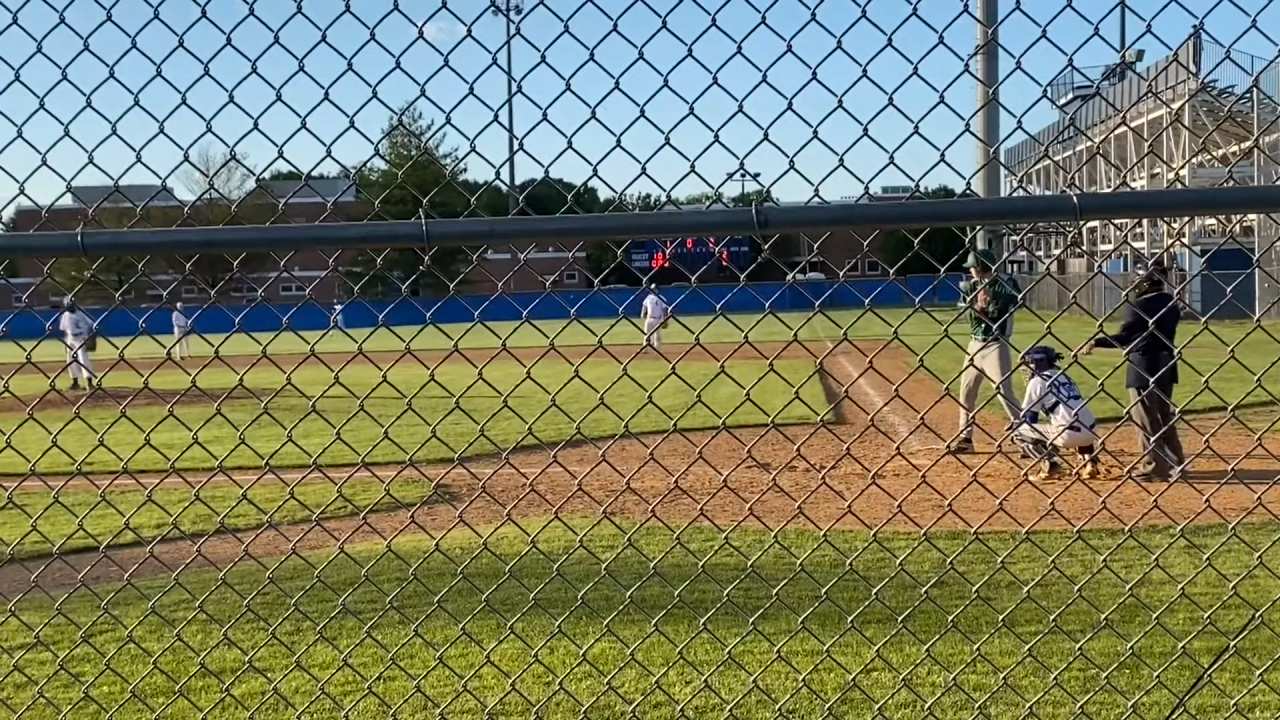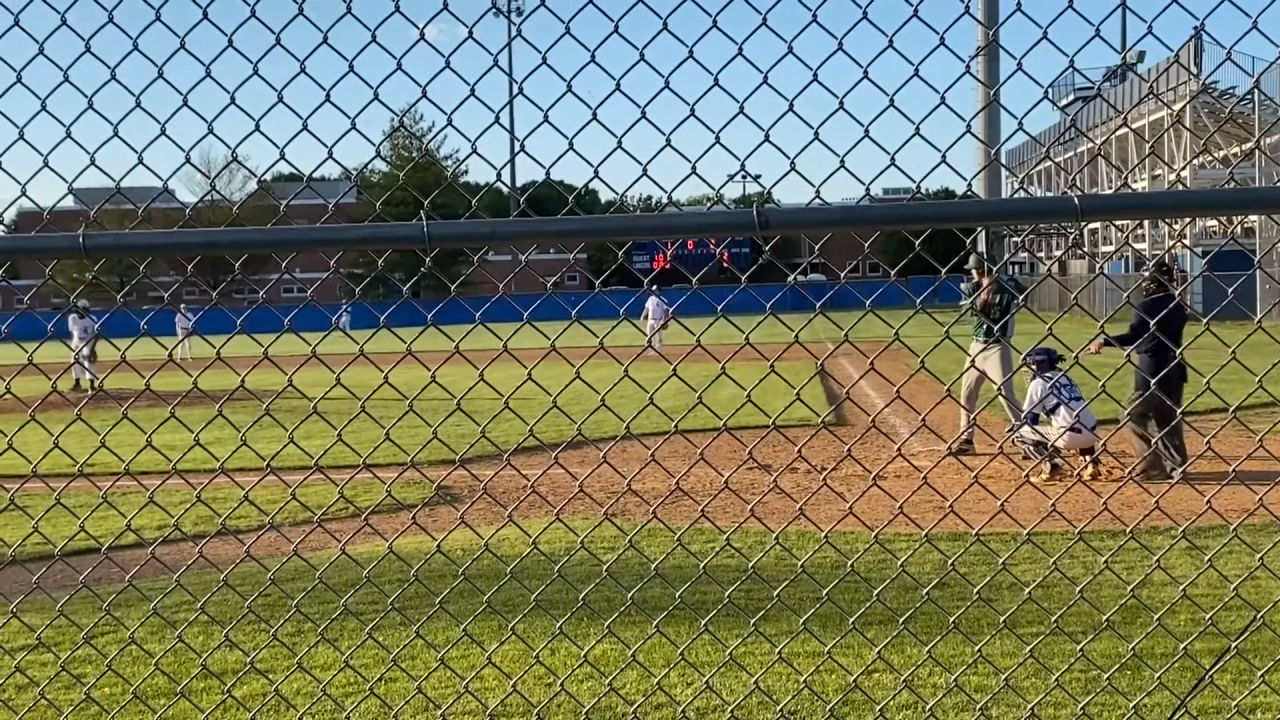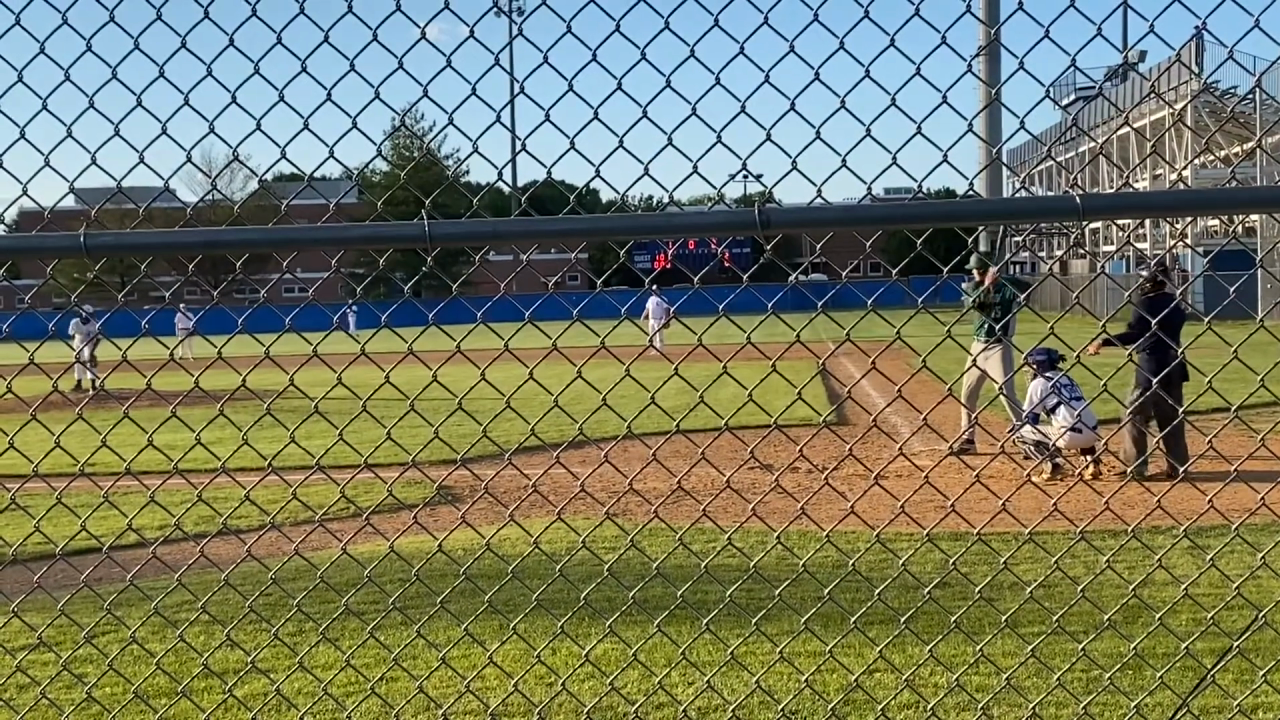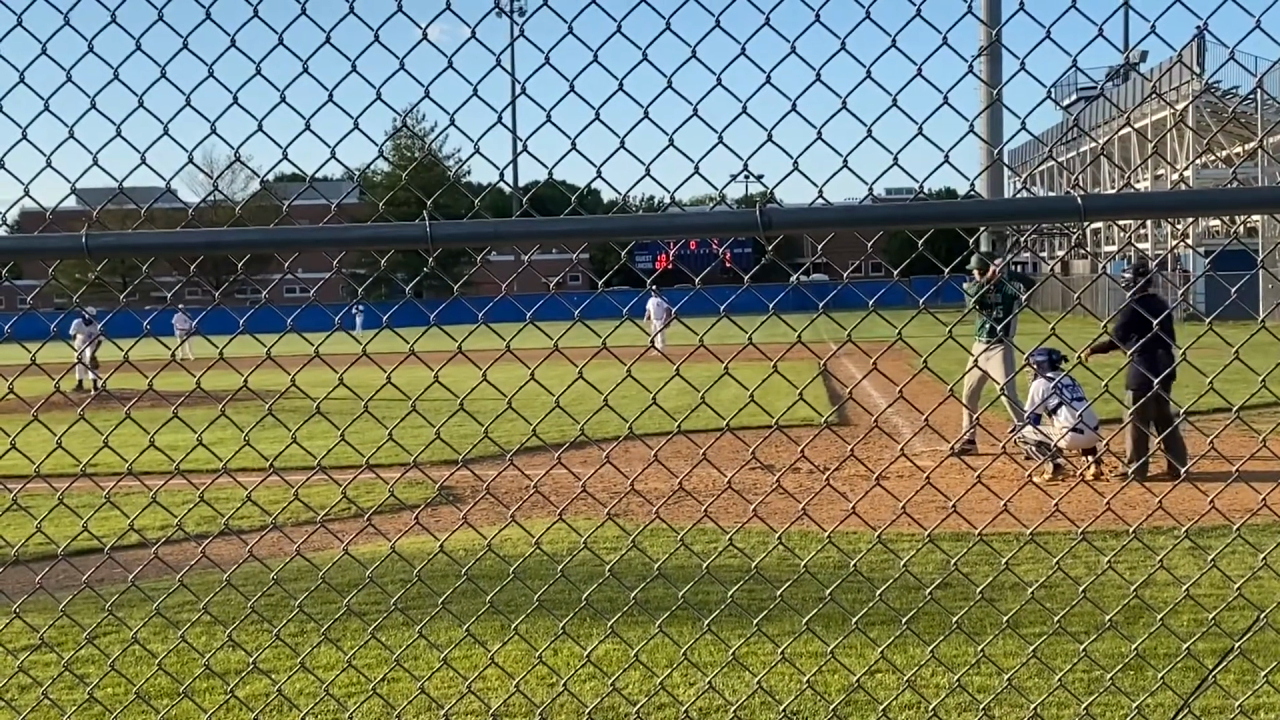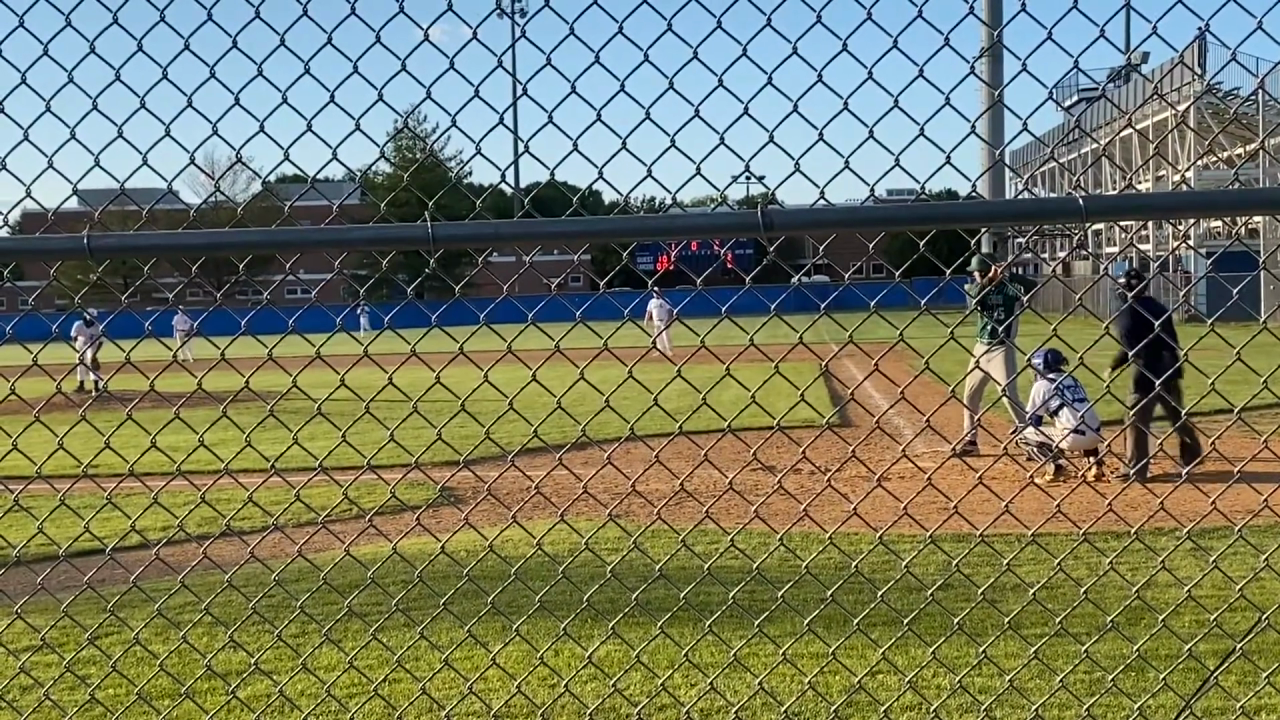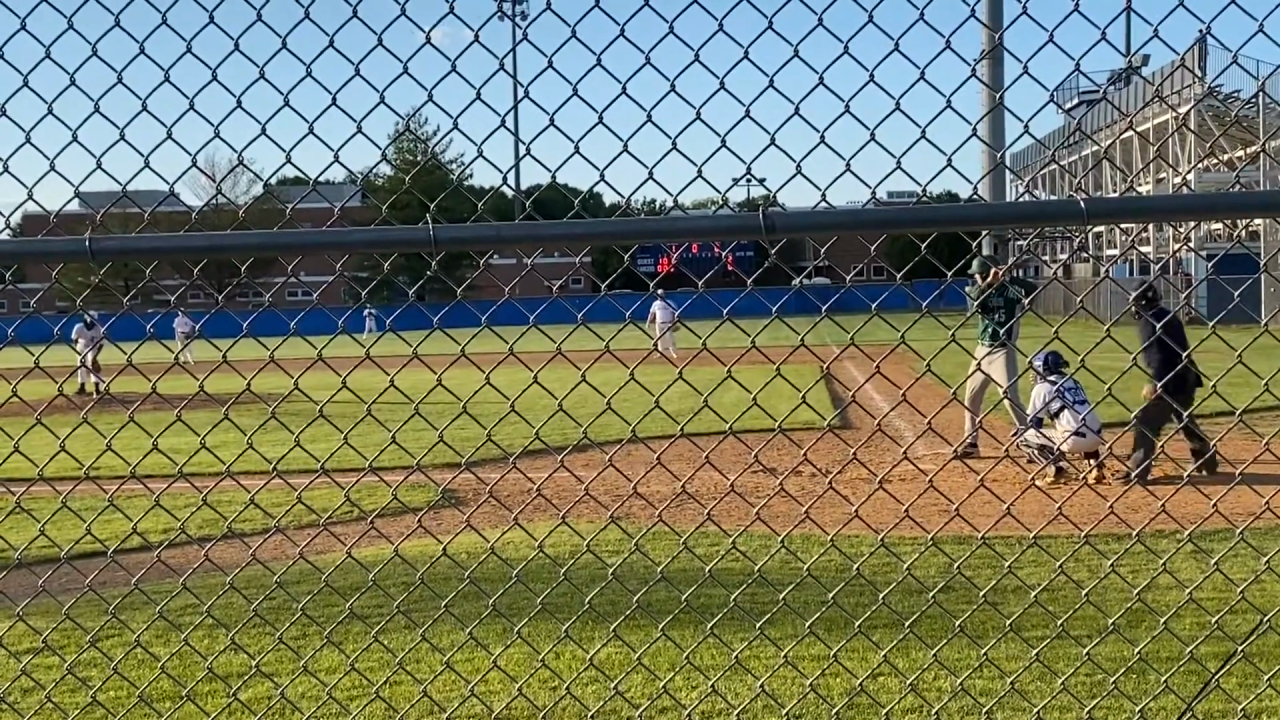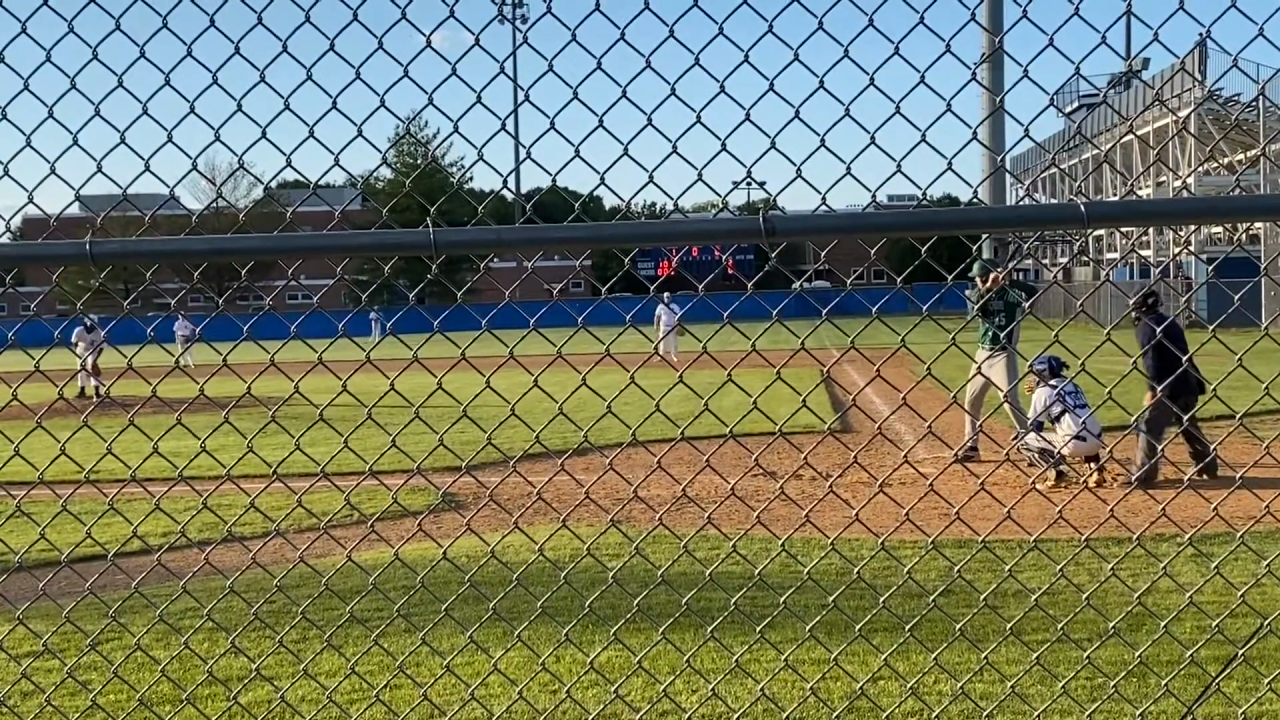
dt=0.3s
person 1, frame 1
left shoulder: (1139, 305)
right shoulder: (1171, 303)
left elbow: (1125, 337)
left wrist: (1095, 342)
left hip: (1144, 364)
right hip: (1166, 363)
left knee: (1146, 418)
right knee: (1164, 415)
left ankle: (1155, 467)
right ankle: (1174, 464)
person 1, frame 2
left shoulder: (1147, 305)
right shoulder: (1178, 305)
left elbow: (1134, 336)
left wrist: (1104, 341)
left hip: (1152, 366)
right hip: (1173, 366)
left knee: (1134, 415)
right knee: (1170, 417)
left ankle: (1152, 466)
right ankle: (1176, 466)
person 1, frame 3
left shoulder: (1145, 303)
right shoulder: (1175, 304)
left elbow: (1133, 335)
right elbow: (1171, 331)
left wrist: (1103, 342)
left hip: (1152, 365)
right hip: (1173, 365)
left knee: (1136, 416)
right knee: (1172, 417)
left ankle: (1135, 467)
right ankle: (1178, 466)
person 1, frame 4
left shoulder: (1131, 307)
right shoulder: (1161, 305)
left elbow: (1118, 340)
right elbow: (1170, 338)
left wrist: (1091, 350)
left hip: (1143, 366)
right hip: (1164, 365)
left knee: (1137, 418)
right knee: (1164, 416)
left ankle: (1135, 468)
right ankle: (1178, 464)
person 1, frame 5
left shoulder: (1128, 312)
right shoulder: (1158, 307)
left elbow: (1130, 348)
right elbow: (1173, 339)
left wrist: (1113, 368)
left hip: (1149, 369)
right hip: (1170, 366)
left knee: (1136, 418)
right knee: (1176, 414)
left ankle: (1136, 470)
right ankle: (1192, 456)
person 1, frame 6
left shoulder: (1149, 320)
right shoulder: (1167, 316)
left elbow: (1160, 354)
right elbow: (1171, 350)
left wrist: (1152, 382)
left hip: (1171, 380)
right hip: (1185, 376)
left knee: (1145, 422)
right knee: (1186, 420)
left ankle: (1138, 471)
right ankle: (1207, 462)
person 1, frame 7
left shoulder: (1146, 326)
right shoulder: (1167, 322)
left elbow: (1154, 360)
right elbow: (1174, 355)
left wrist: (1151, 389)
left hip: (1171, 384)
right hip: (1188, 381)
left knee: (1149, 426)
right knee: (1188, 424)
left ankle: (1144, 476)
right ankle: (1208, 466)
person 2, frame 1
left shoulder: (1004, 283)
right shoulder: (971, 286)
left elbow: (1019, 299)
right elbow: (970, 316)
left wrist: (992, 295)
right wrist: (979, 306)
left hip: (996, 345)
right hip: (975, 344)
left knee: (1004, 392)
right knee: (966, 392)
right ankle: (965, 438)
person 2, frame 2
left shoulder: (1007, 285)
right shoulder: (972, 288)
left elbow: (1023, 294)
right elbow: (969, 309)
left wrist: (996, 286)
right wrist: (983, 297)
left hip: (998, 347)
right hip: (977, 346)
left knee: (1005, 393)
right knee: (967, 394)
right ankle: (966, 439)
person 2, frame 3
left shoulder: (1007, 285)
right shoulder: (973, 286)
left elbow: (1027, 289)
right elbow: (970, 303)
left wrist: (1001, 279)
right wrist: (987, 286)
left hip: (999, 347)
right hip: (978, 345)
left knee: (1006, 393)
right knee: (968, 393)
right ankle: (967, 439)
person 2, frame 4
left shoulder: (1008, 285)
right shoulder: (976, 286)
left elbow: (1031, 285)
right elbow: (971, 296)
left wrist: (1006, 272)
right wrist: (988, 278)
left hip: (1001, 347)
right hip: (980, 346)
left knee: (1008, 393)
right knee: (969, 394)
right ankle: (968, 439)
person 2, frame 5
left shoulder: (1009, 287)
right shoulder: (978, 288)
left elbow: (1032, 287)
right elbow: (974, 297)
left wrist: (1008, 275)
right wrist: (990, 279)
left hip: (1002, 349)
right hip: (981, 347)
left knee: (1009, 395)
right knee: (970, 395)
right ankle: (970, 441)
person 2, frame 6
left shoulder: (1010, 290)
right shoulder: (979, 290)
left elbow: (1032, 290)
right elbow: (974, 300)
left wrist: (1007, 278)
right wrist: (989, 283)
left hip: (1003, 351)
right hip: (983, 350)
left knee: (1010, 397)
right knee: (971, 397)
right ankle: (970, 443)
person 2, frame 7
left shoulder: (1011, 293)
right shoulder: (980, 293)
left elbow: (1033, 293)
right elbow: (974, 305)
left wrist: (1008, 281)
right wrist: (988, 288)
left hip: (1004, 355)
right hip: (983, 353)
left knee: (1010, 401)
right knee: (971, 401)
right ankle: (971, 447)
